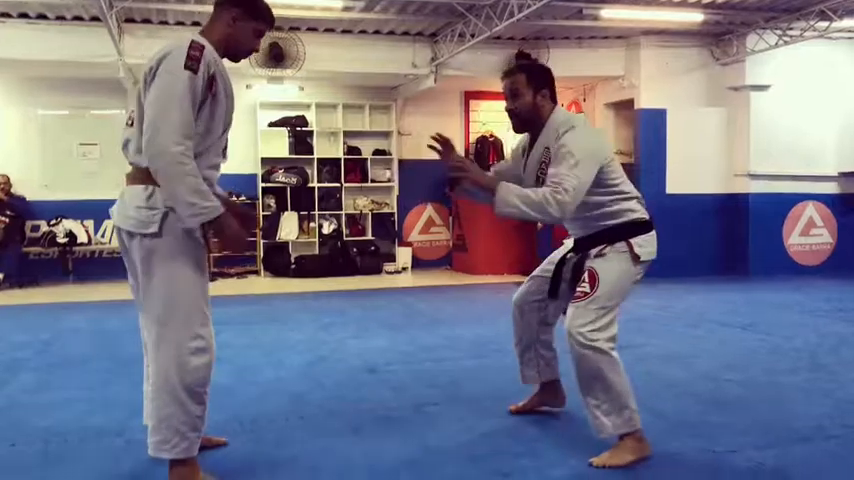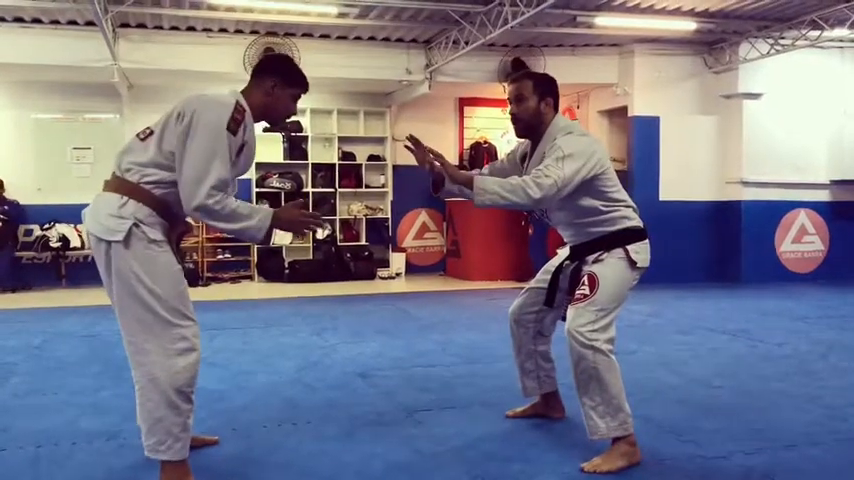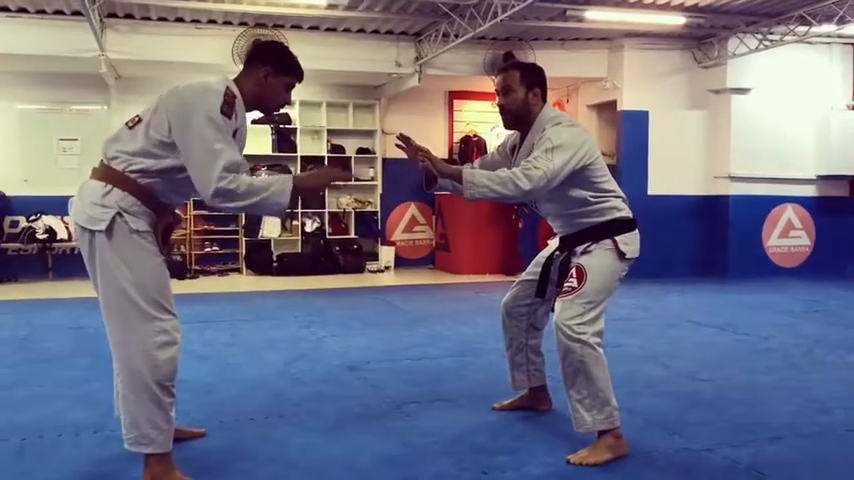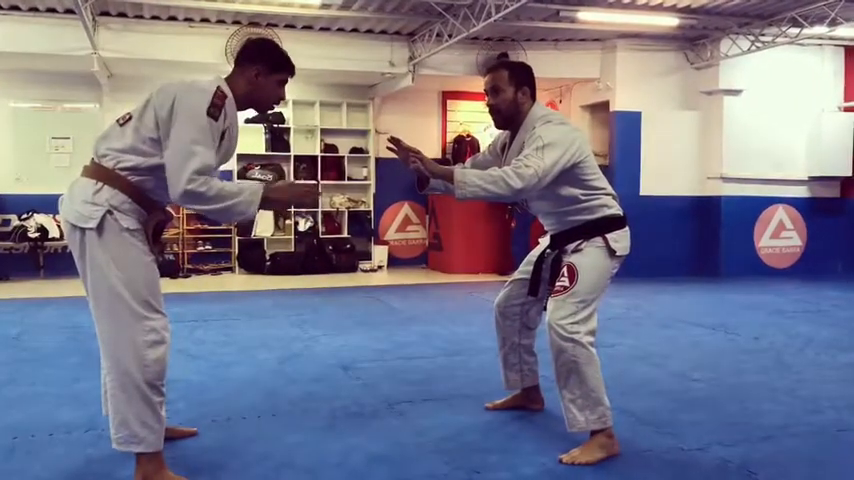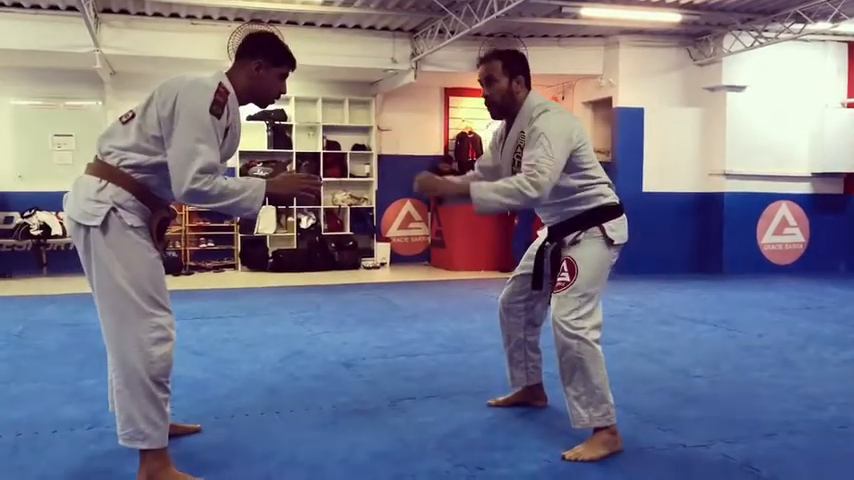
dt=0.7s
person 1, frame 1
left shoulder: (202, 67)
right shoulder: (191, 57)
right elbow: (165, 149)
left wrist: (219, 209)
right wrist: (216, 214)
left hip: (158, 209)
right hip: (159, 211)
left knee: (170, 334)
right knee: (185, 340)
left ankle: (177, 430)
person 1, frame 2
left shoulder: (233, 122)
right shoulder: (220, 113)
left elbow: (211, 197)
right elbow: (203, 200)
left wrist: (272, 219)
right wrist: (272, 219)
left hip: (135, 220)
right hip: (128, 221)
left knee: (157, 338)
right knee: (172, 342)
left ankle: (168, 433)
person 1, frame 3
left shoulder: (224, 108)
right shoulder: (210, 101)
left elbow: (214, 186)
right elbow: (221, 187)
left wrist: (288, 190)
right wrist: (297, 184)
left hip: (125, 210)
right hip: (114, 211)
left knee: (142, 330)
right knee: (150, 335)
left ankle: (153, 424)
person 1, frame 4
left shoulder: (219, 109)
right shoulder: (201, 100)
left elbow: (193, 184)
right elbow: (191, 187)
right wrist: (268, 195)
left hip: (116, 210)
right hip: (104, 209)
left knee: (129, 328)
right knee: (139, 334)
left ankle: (141, 423)
person 1, frame 5
left shoulder: (219, 102)
right shoulder: (204, 95)
left elbow: (191, 180)
right elbow: (194, 185)
left wrist: (259, 190)
right wrist: (269, 187)
left hip: (120, 206)
right hip: (108, 207)
left knee: (136, 326)
right knee: (146, 331)
left ankle: (148, 419)
person 2, frame 1
left shoulder: (576, 137)
right shoulder: (533, 142)
left elbow: (560, 204)
right elbow: (499, 181)
left wrist: (489, 186)
right wrist: (461, 167)
left hip: (620, 242)
right hip: (584, 242)
left knee: (585, 330)
right knee: (528, 304)
left ankle: (632, 437)
right ankle: (549, 389)
person 2, frame 2
left shoulder: (574, 144)
right shoulder: (530, 149)
left elbow: (536, 191)
right elbow: (488, 179)
left wrist: (463, 179)
right wrist: (440, 174)
left hip: (617, 248)
right hip: (579, 249)
left knee: (585, 331)
right knee: (526, 315)
left ankle: (624, 441)
right ankle: (548, 399)
person 2, frame 3
left shoulder: (563, 135)
right shoulder: (520, 139)
left elbow: (526, 182)
right elbow: (480, 172)
left wrist: (450, 172)
right wrist: (434, 169)
left hip: (606, 240)
right hip: (568, 240)
left knee: (573, 325)
right knee: (518, 307)
left ankle: (610, 435)
right ankle: (535, 392)
person 2, frame 4
left shoulder: (553, 132)
right shoulder: (511, 138)
left elbow: (517, 181)
right elbow: (473, 171)
left wrist: (442, 172)
right wrist: (425, 170)
left hip: (596, 237)
right hip: (560, 237)
left knee: (566, 324)
right knee: (511, 307)
left ankle: (602, 434)
right ankle: (528, 390)
person 2, frame 5
left shoulder: (548, 122)
right shoulder: (509, 128)
left elbow: (532, 187)
right elbow: (485, 176)
left wrist: (459, 191)
right wrist: (445, 185)
left hip: (592, 228)
right hip: (559, 229)
left knee: (572, 322)
right knee: (516, 304)
left ankle: (605, 431)
right ankle: (530, 387)
